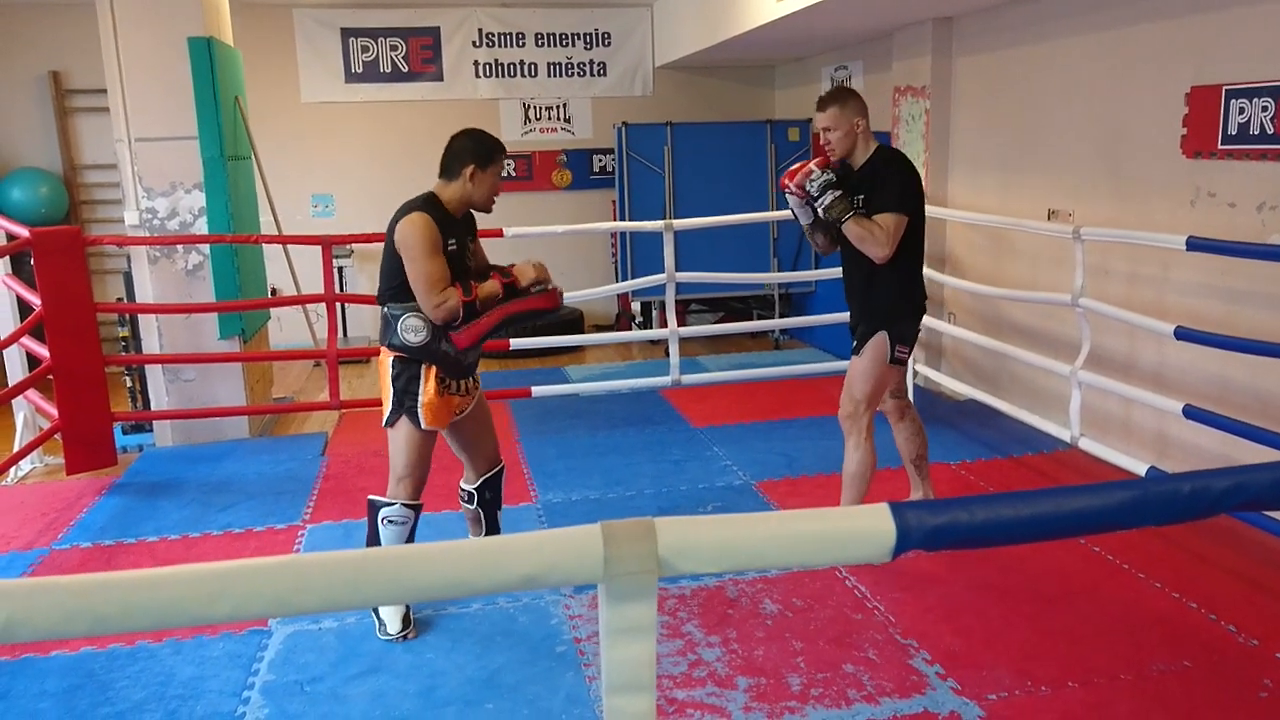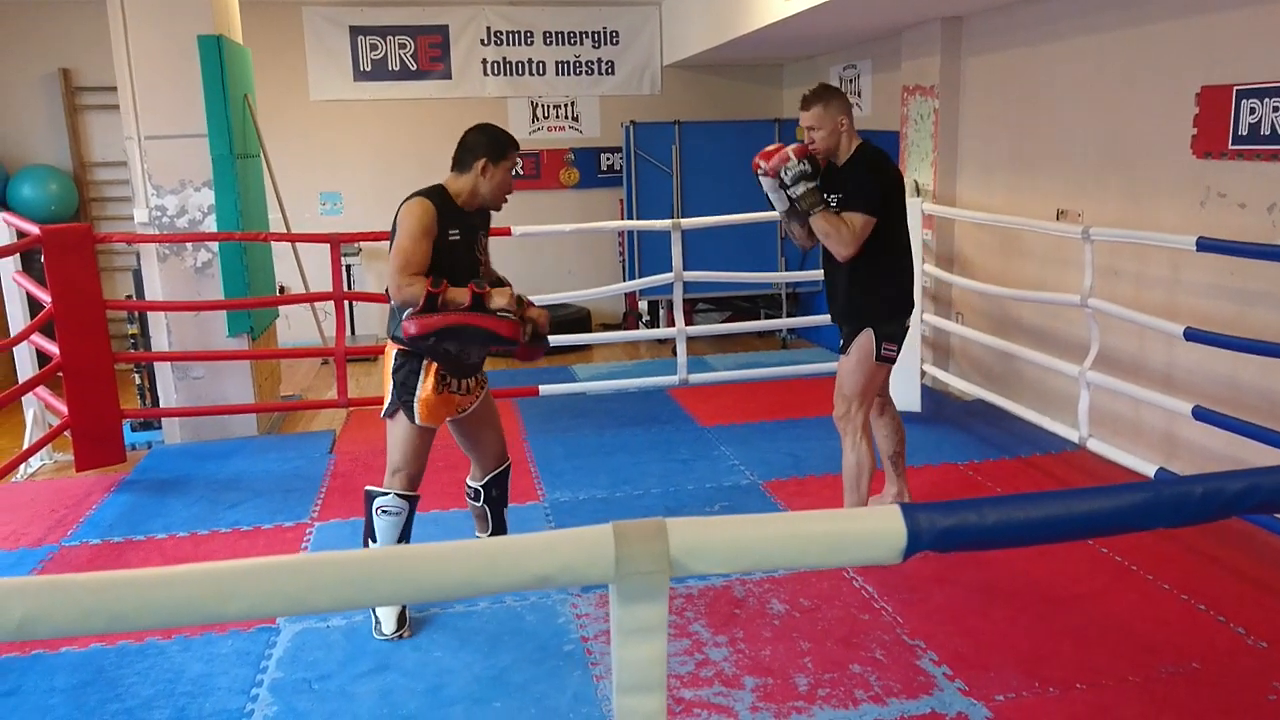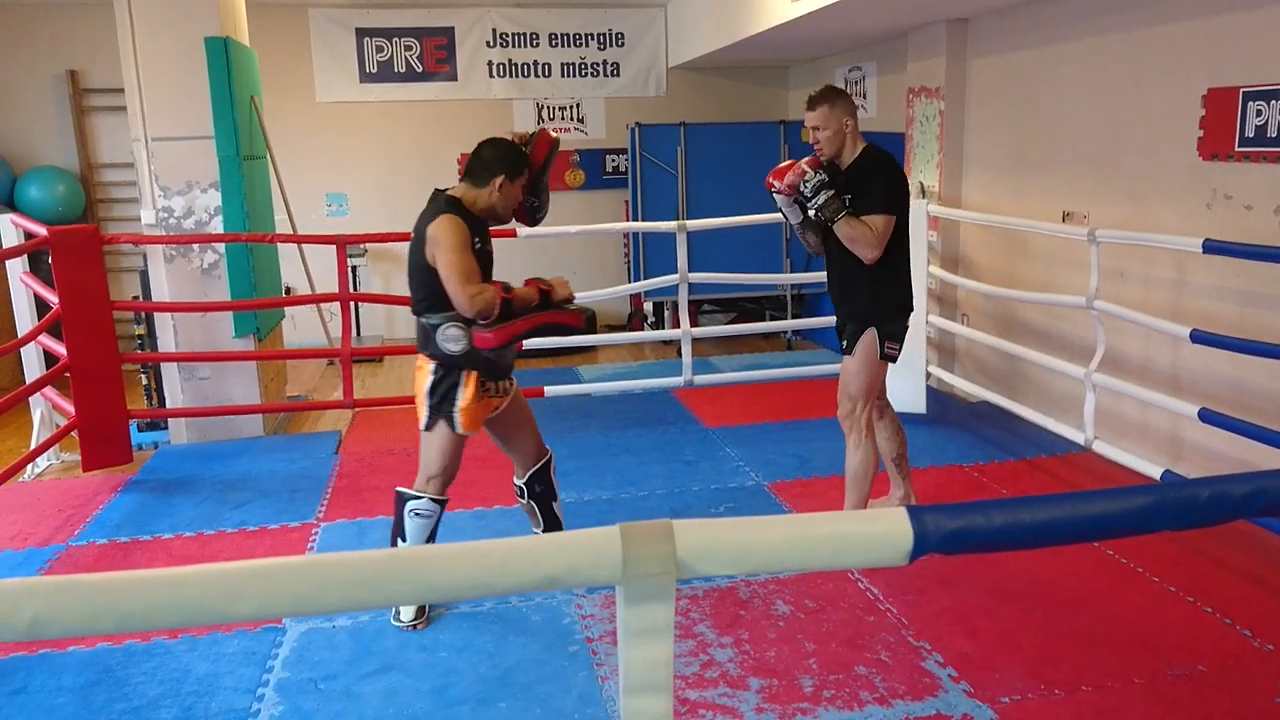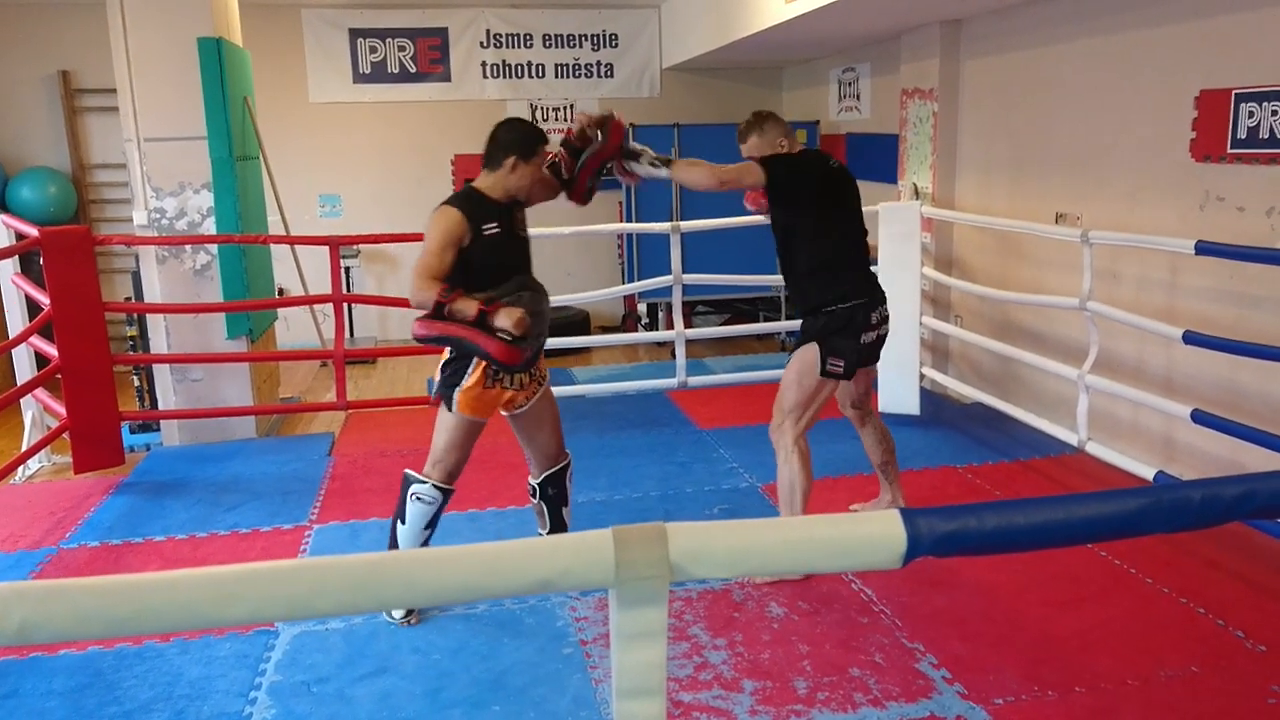
dt=0.5s
person 1, frame 1
left shoulder: (462, 220)
right shoulder: (418, 222)
left elbow: (477, 274)
right elbow: (440, 305)
left wrist: (518, 279)
right wrist: (510, 282)
left hip: (455, 368)
right hip: (413, 370)
left knee: (487, 464)
right knee: (405, 487)
person 1, frame 2
left shoulder: (478, 218)
right shoulder: (423, 210)
right elbow: (402, 287)
left wrist: (522, 309)
right wrist: (483, 300)
left hip: (464, 363)
right hip: (417, 365)
left knee: (493, 462)
right knee: (402, 481)
person 1, frame 3
left shoulder: (473, 212)
right shoulder: (446, 223)
left elbow: (531, 212)
right elbow: (473, 301)
left wrist: (534, 162)
right wrist: (543, 293)
left hip: (488, 368)
right hip: (453, 374)
left knee: (534, 459)
right knee: (433, 484)
person 1, frame 4
left shoulder: (511, 204)
right shoulder: (456, 214)
left elbow: (566, 184)
right elbow: (421, 289)
left wrist: (575, 148)
right wrist: (490, 314)
left hip: (521, 361)
right hip: (474, 365)
left knee: (552, 461)
right knee: (440, 471)
person 2, frame 1
left shoulder: (893, 170)
right shoulder: (844, 174)
left elbow: (881, 247)
right elbow: (827, 245)
left wrist: (833, 200)
right wrist: (807, 211)
left hip: (891, 310)
right hip: (871, 308)
left knee: (853, 415)
right knee: (894, 404)
right ankle: (923, 497)
person 2, frame 2
left shoulder: (872, 169)
right shoulder: (830, 170)
left elbow: (844, 245)
right elbow: (807, 238)
left wrist: (804, 188)
right wrist: (780, 193)
left hip: (880, 309)
right hip: (858, 305)
left knee: (848, 413)
right knee: (875, 400)
right ankle: (897, 492)
person 2, frame 3
left shoulder: (881, 171)
right shoulder: (831, 173)
left elbow: (870, 247)
right elbow: (819, 245)
left wrist: (824, 200)
right wrist: (795, 210)
left hip: (878, 308)
right hip: (854, 306)
left knee: (853, 414)
right knee: (873, 404)
right ankle: (902, 495)
person 2, frame 4
left shoulder: (799, 169)
right shoulder: (828, 173)
left elbow: (721, 177)
left wrist: (649, 163)
right wrist: (773, 212)
left hip: (838, 316)
right hip: (864, 310)
left knee: (785, 431)
right knee: (857, 409)
right ankle: (894, 496)
